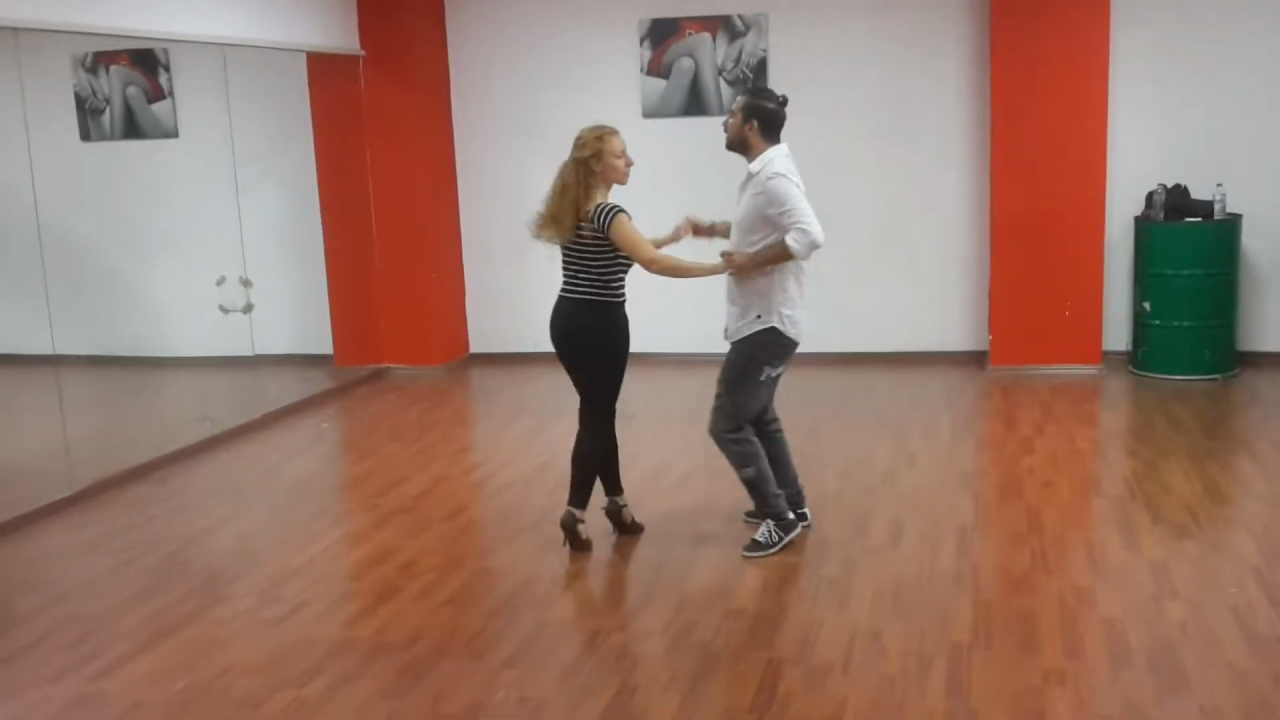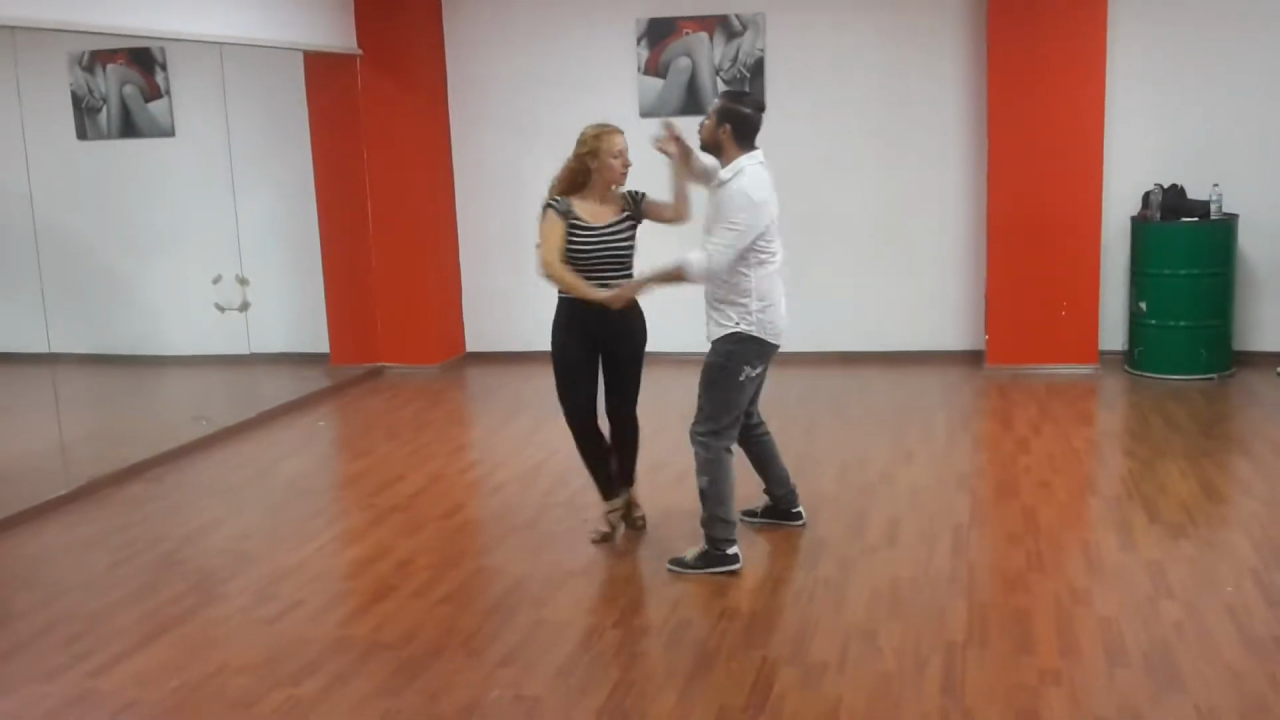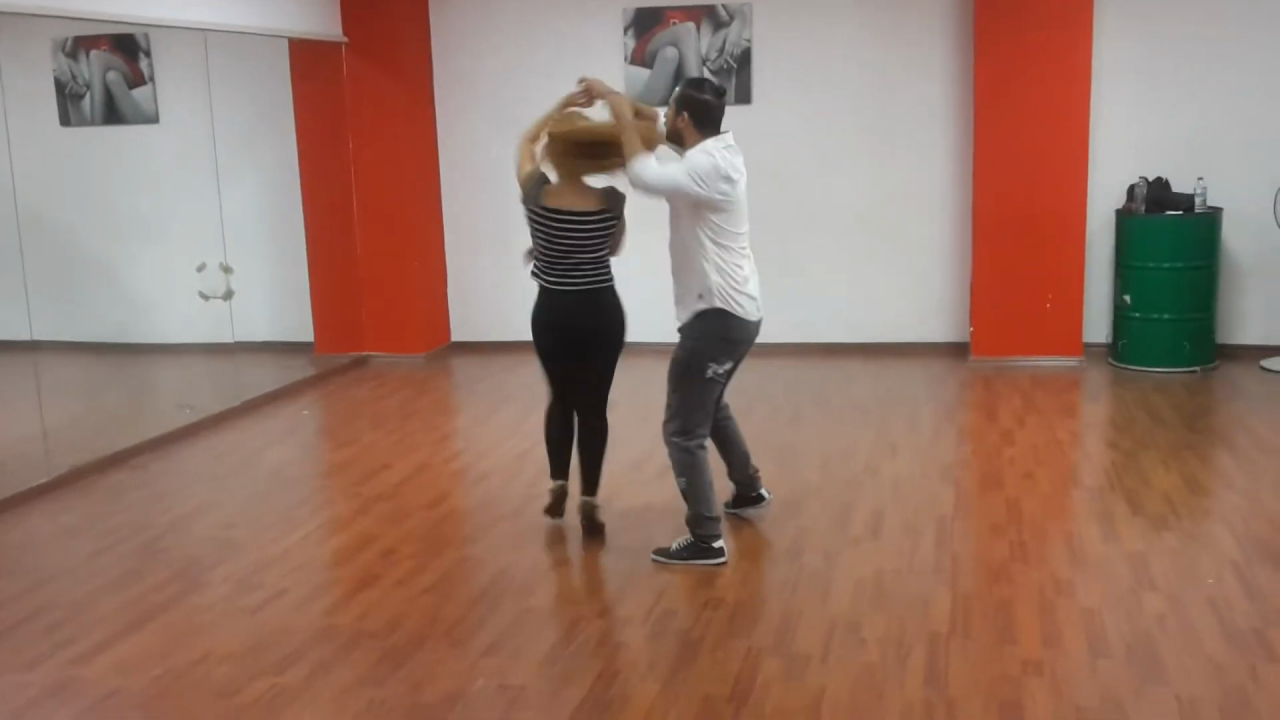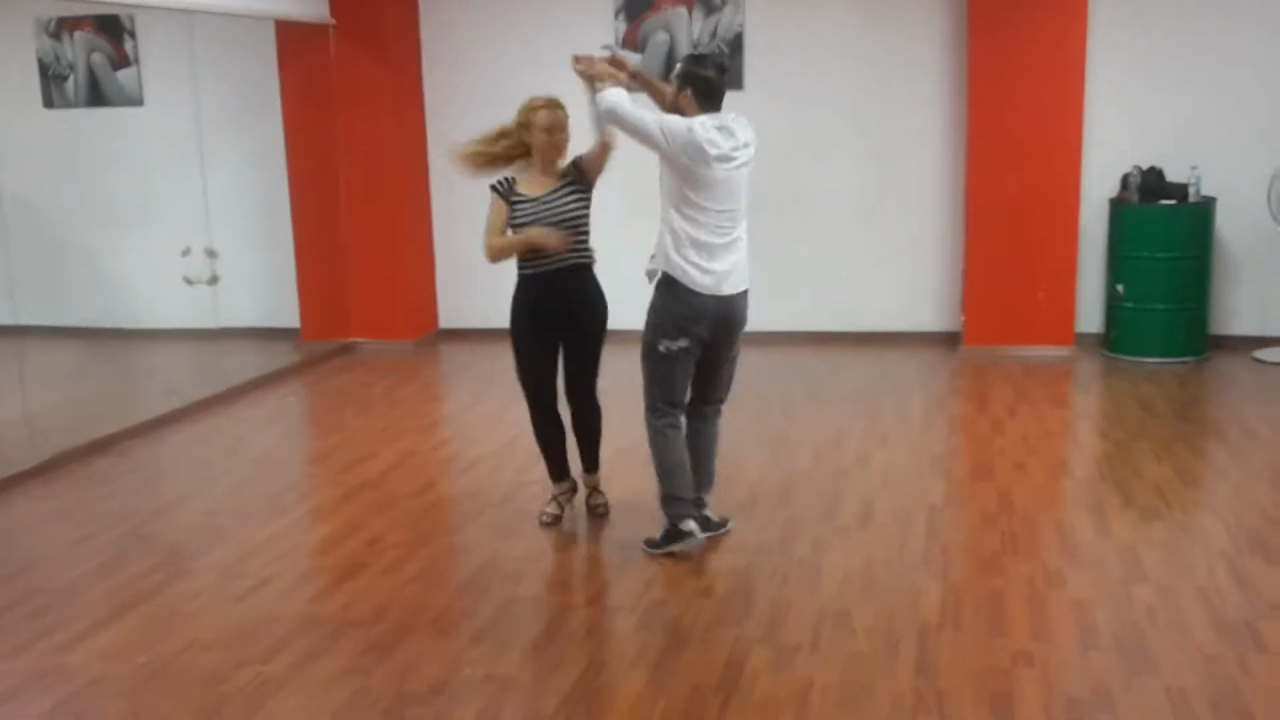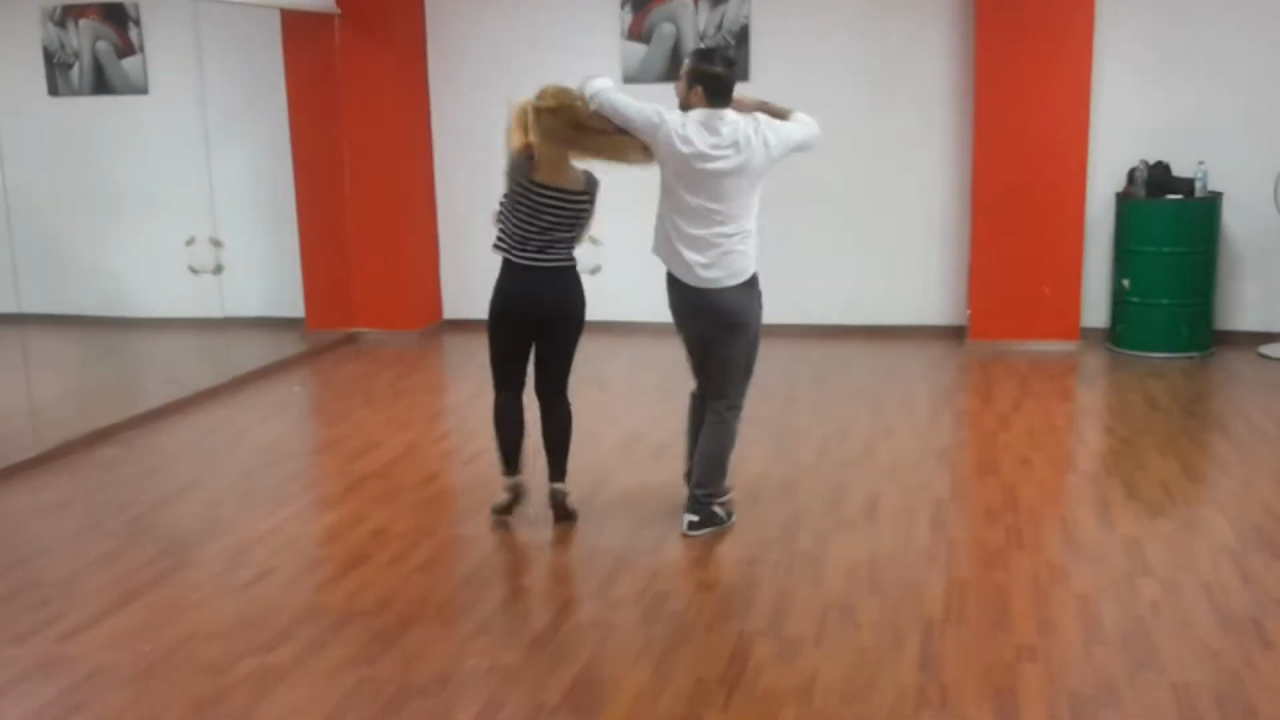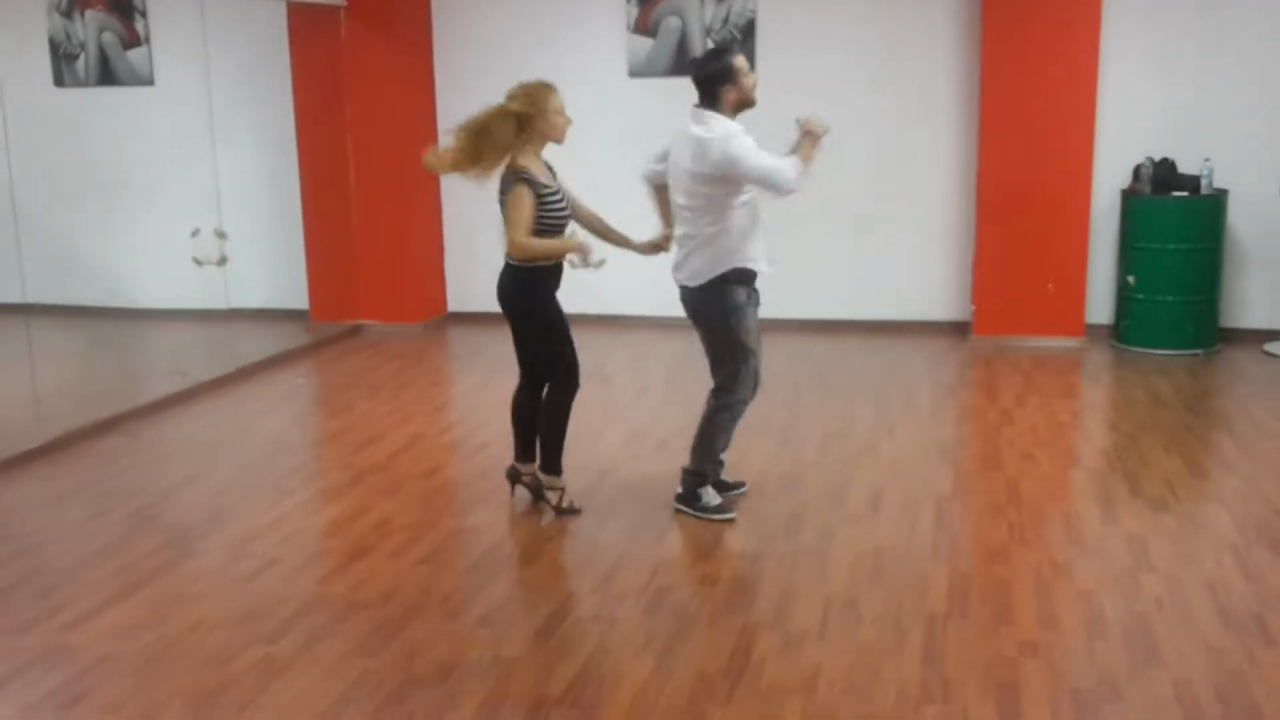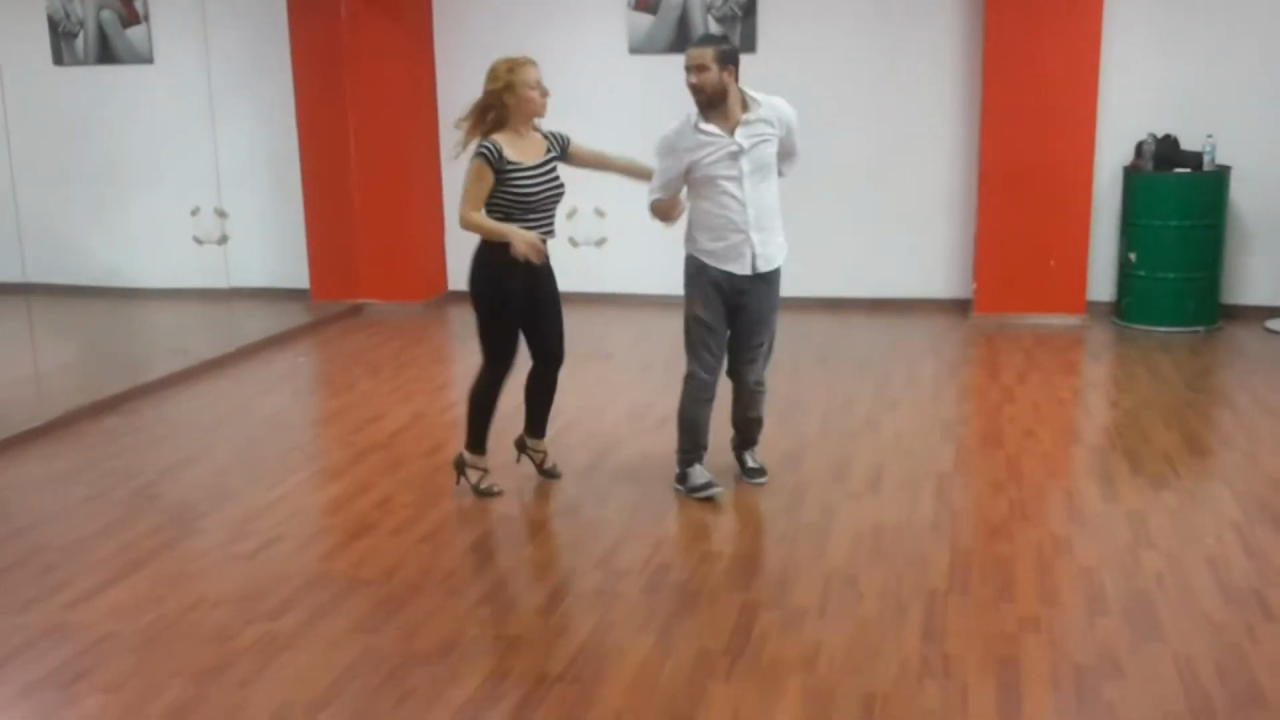
dt=0.3s
person 1, frame 1
left shoulder: (774, 177)
right shoulder: (763, 173)
left elbow: (808, 236)
left wrist: (751, 262)
right wrist: (714, 229)
left hip: (766, 325)
right hip: (760, 321)
left knee: (727, 425)
right knee: (757, 418)
left ankle: (780, 513)
right ankle: (790, 505)
person 1, frame 2
left shoulder: (746, 188)
right shoulder: (738, 170)
left elbow: (709, 263)
right elbow: (709, 175)
left wrist: (645, 280)
right wrist: (681, 151)
left hip: (746, 328)
right hip: (747, 324)
left knee: (711, 433)
right knee: (742, 420)
left ankle: (721, 546)
right ankle: (785, 503)
person 1, frame 3
left shoulder: (708, 167)
right shoulder: (718, 150)
left elbow: (645, 175)
right elbow: (665, 137)
left wrist: (621, 117)
right wrist: (622, 106)
left hip: (716, 317)
right hip: (737, 311)
left knee: (685, 430)
right knee: (710, 405)
left ankle: (706, 539)
right ankle: (749, 488)
person 1, frame 4
left shoulder: (685, 138)
right shoulder: (741, 133)
left elbow: (614, 108)
right elbow: (685, 114)
left wrist: (603, 76)
right wrist: (637, 75)
left hip: (682, 293)
right hip: (732, 296)
left knee: (664, 410)
right knee: (708, 405)
left ankle: (681, 520)
right ankle: (698, 509)
person 1, frame 5
left shoulder: (668, 126)
right shoulder: (759, 135)
left elbow: (599, 94)
right elbow: (808, 126)
left wrist: (595, 83)
right wrist: (760, 107)
left hip: (683, 288)
right hip: (736, 289)
left knee: (706, 390)
right knee: (726, 401)
left ankle: (699, 487)
right ankle: (702, 505)
person 1, frame 6
left shoulder: (690, 132)
right shoulder: (724, 140)
left elbow: (656, 176)
right elbow: (784, 180)
left wrist: (670, 222)
right wrist: (809, 137)
left hip: (704, 281)
right hip: (722, 282)
left knee: (736, 383)
right knee: (735, 390)
left ankle: (708, 472)
right ankle: (693, 486)
person 1, frame 7
left shoulder: (776, 113)
right shoulder: (679, 136)
left elbow: (787, 157)
right elbow: (660, 193)
right wrist: (663, 207)
left hip: (762, 268)
right hip: (708, 268)
left knee: (750, 374)
right knee: (703, 372)
left ankle: (746, 447)
right ankle: (690, 464)
person 2, frame 1
left shoulder: (584, 211)
right shoulder: (607, 213)
right elbow: (652, 265)
left wrist: (670, 238)
right wrist: (715, 267)
left hip: (570, 319)
right hip: (598, 324)
left knee: (599, 414)
right knee: (597, 419)
left ankle: (615, 501)
right ankle: (574, 513)
person 2, frame 2
left shoulder: (630, 203)
right shoulder: (560, 207)
left elbow: (678, 214)
right elbow: (551, 266)
left wrist: (678, 168)
right wrist: (598, 295)
left hip: (623, 321)
right hip: (575, 322)
left knee: (622, 413)
right knee: (580, 418)
left ankle: (624, 493)
right ankle: (613, 499)
person 2, frame 3
left shoulder: (535, 192)
right shoulder: (611, 200)
left elbow: (525, 145)
left wrist: (560, 109)
left hip: (552, 313)
right hip: (601, 312)
left knee: (561, 400)
right knee: (592, 405)
left ankle: (557, 486)
right ankle: (589, 502)
person 2, frame 4
left shoulder: (580, 174)
right shoulder: (507, 187)
left elbow: (607, 140)
right elbow: (492, 250)
right wrist: (529, 236)
left hip: (582, 295)
right hip: (533, 300)
left knee: (582, 395)
right knee: (540, 400)
left ankle: (592, 480)
right ankle: (561, 485)
person 2, frame 5
left shoulder: (520, 162)
right shoulder: (586, 184)
left elbow: (520, 113)
left hip: (515, 290)
right hip: (563, 292)
left knee: (508, 389)
right knee: (554, 391)
left ankle: (511, 482)
right ankle: (557, 485)
person 2, frame 6
left shoulder: (541, 170)
right shoulder: (521, 177)
left elbow: (580, 212)
right elbow: (518, 245)
left wrist: (635, 245)
right wrist: (571, 245)
left hip: (526, 288)
right hip: (531, 291)
left knee: (534, 378)
right knee: (563, 380)
left ankle: (525, 466)
right ankle: (549, 479)
person 2, frame 7
left shoulder: (552, 143)
right shoulder: (489, 151)
left elbow: (607, 162)
right elbow: (469, 212)
left wrist: (659, 176)
right wrist: (511, 233)
left hip: (536, 267)
right hip: (497, 268)
left knee: (550, 357)
right knee: (499, 364)
left ankle: (533, 441)
right ankle: (472, 457)
